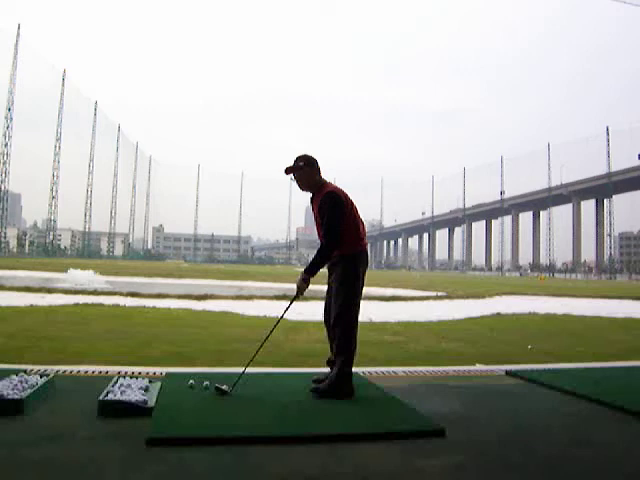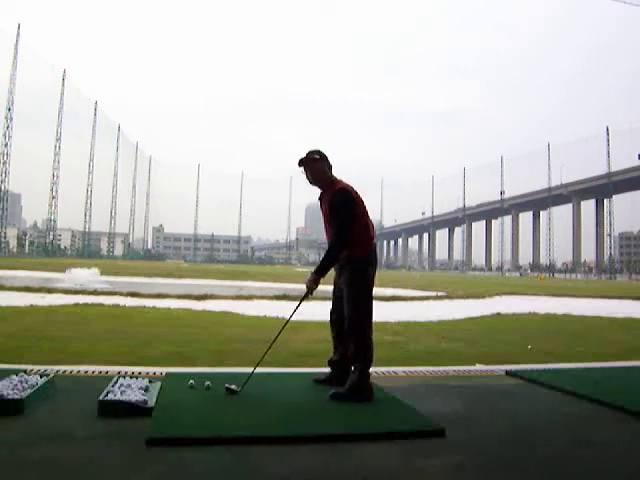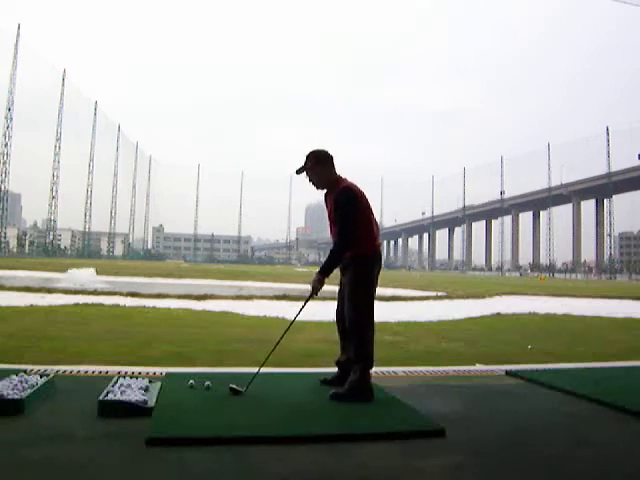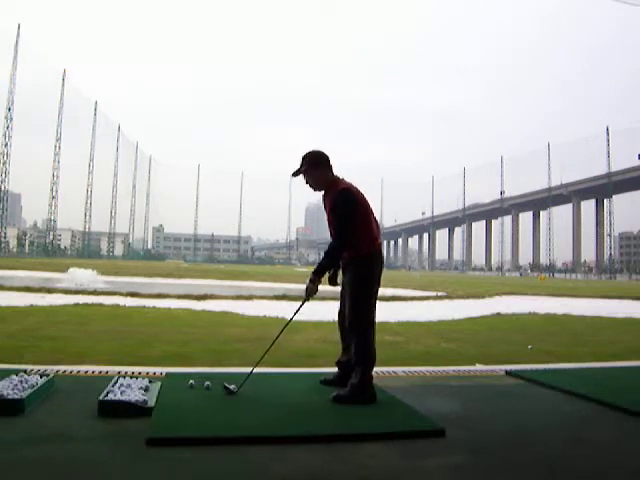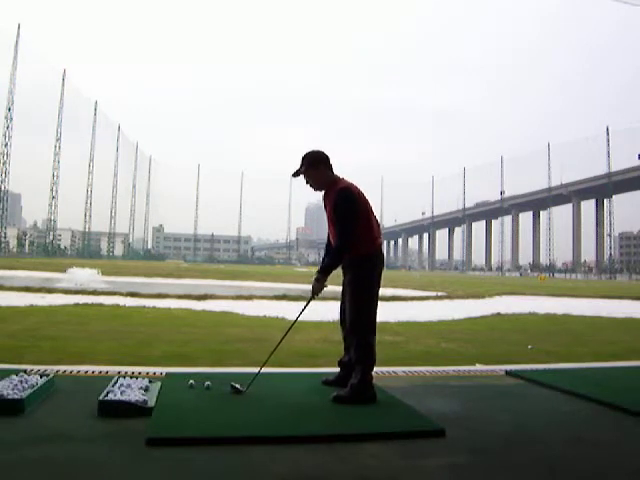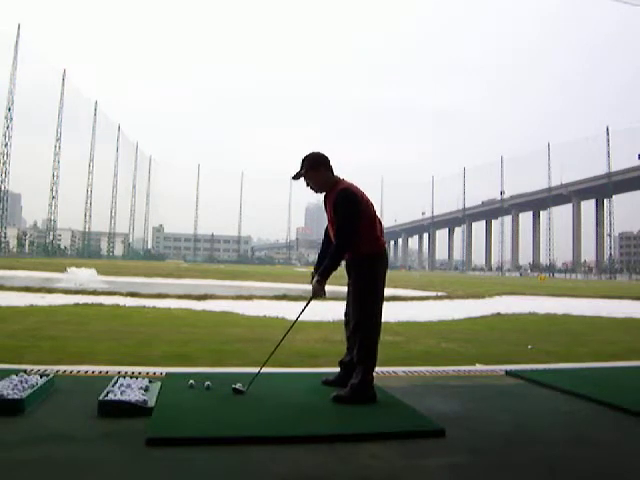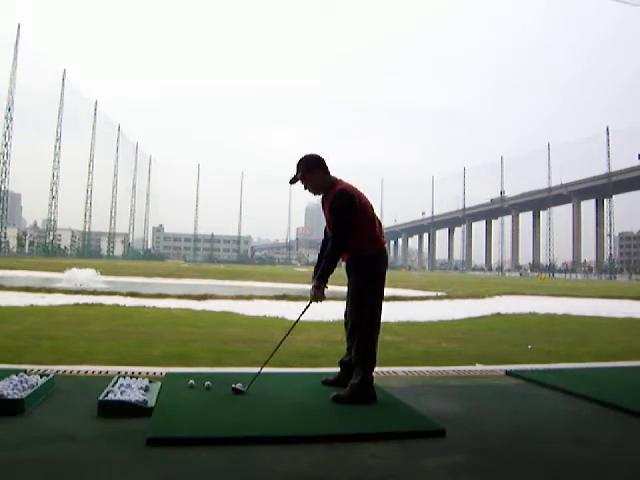
dt=0.5s
person 1, frame 1
left shoulder: (330, 197)
right shoulder: (319, 197)
left elbow: (330, 241)
left wrist: (308, 273)
right wrist: (312, 271)
left hip: (350, 259)
right hip: (340, 260)
left knee: (342, 318)
right knee: (332, 316)
left ankle: (342, 380)
right ankle: (337, 372)
person 1, frame 2
left shoulder: (341, 194)
right shoulder: (327, 195)
left elbow: (340, 240)
left wrist: (318, 273)
right wrist: (323, 270)
left hip: (359, 261)
right hip: (346, 261)
left knee: (356, 320)
right knee: (338, 318)
left ankle: (360, 382)
right ankle: (340, 370)
person 1, frame 3
left shoulder: (346, 194)
right shoulder: (333, 194)
left elbow: (344, 240)
left wrist: (322, 273)
right wrist: (328, 271)
left hip: (363, 260)
right hip: (352, 261)
left knee: (358, 320)
right knee: (344, 318)
left ankle: (360, 383)
right ankle: (347, 372)
person 1, frame 4
left shoulder: (343, 195)
right shoulder: (332, 194)
left elbow: (340, 241)
left wrist: (317, 275)
right wrist: (334, 268)
left hip: (365, 261)
right hip: (354, 260)
left knee: (359, 321)
right knee: (347, 319)
left ankle: (362, 384)
right ankle: (347, 371)
person 1, frame 5
left shoulder: (344, 195)
right shoulder: (332, 194)
left elbow: (344, 241)
right elbow: (335, 236)
left wrist: (323, 273)
right wrist: (323, 269)
left hip: (365, 261)
right hip: (355, 261)
left knee: (360, 321)
right knee: (348, 319)
left ankle: (363, 385)
right ankle: (349, 371)
person 1, frame 6
left shoulder: (345, 196)
right shoulder: (333, 196)
left elbow: (343, 242)
right elbow: (330, 237)
left wrist: (323, 276)
right wrist: (317, 271)
left hip: (369, 261)
right hip: (359, 260)
left knee: (364, 321)
right knee: (353, 319)
left ankle: (363, 385)
right ankle: (349, 372)
person 1, frame 7
left shoulder: (341, 197)
right shoulder: (331, 196)
left elbow: (337, 243)
right elbow: (329, 239)
left wrist: (321, 280)
right wrist: (317, 274)
left hip: (369, 261)
right hip: (359, 261)
left knee: (363, 321)
right knee: (353, 319)
left ankle: (363, 385)
right ankle: (349, 372)
